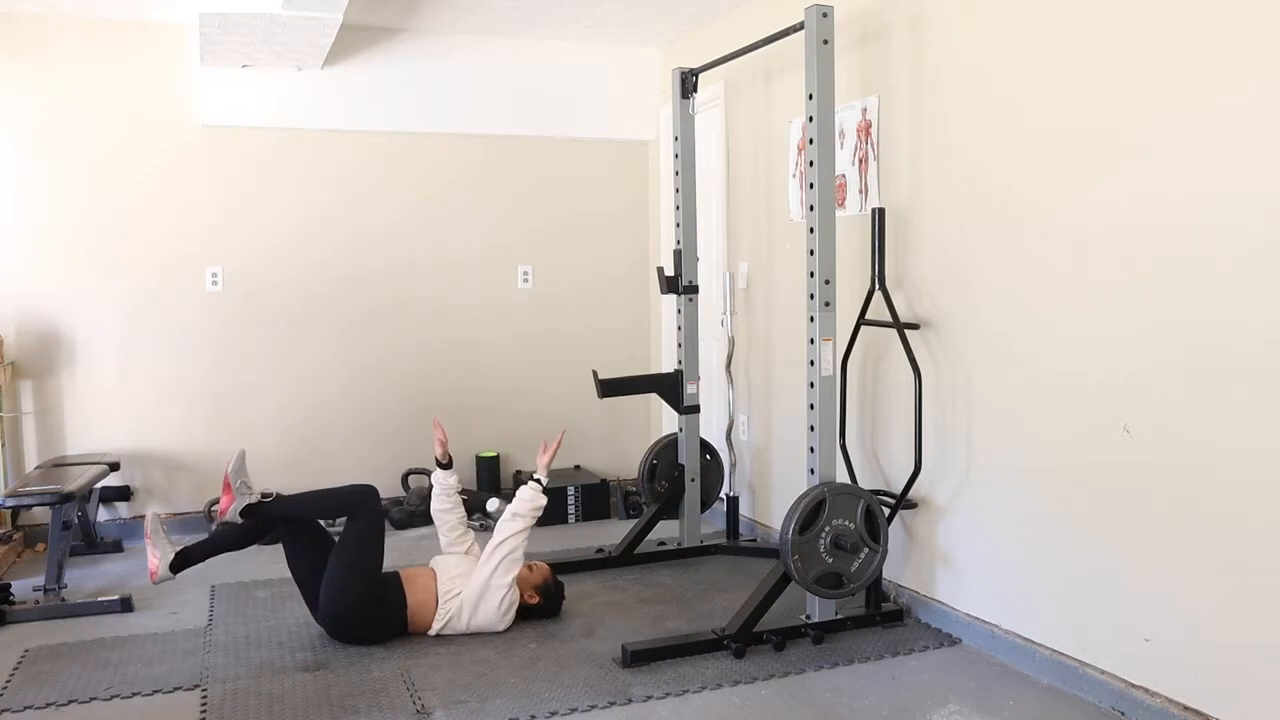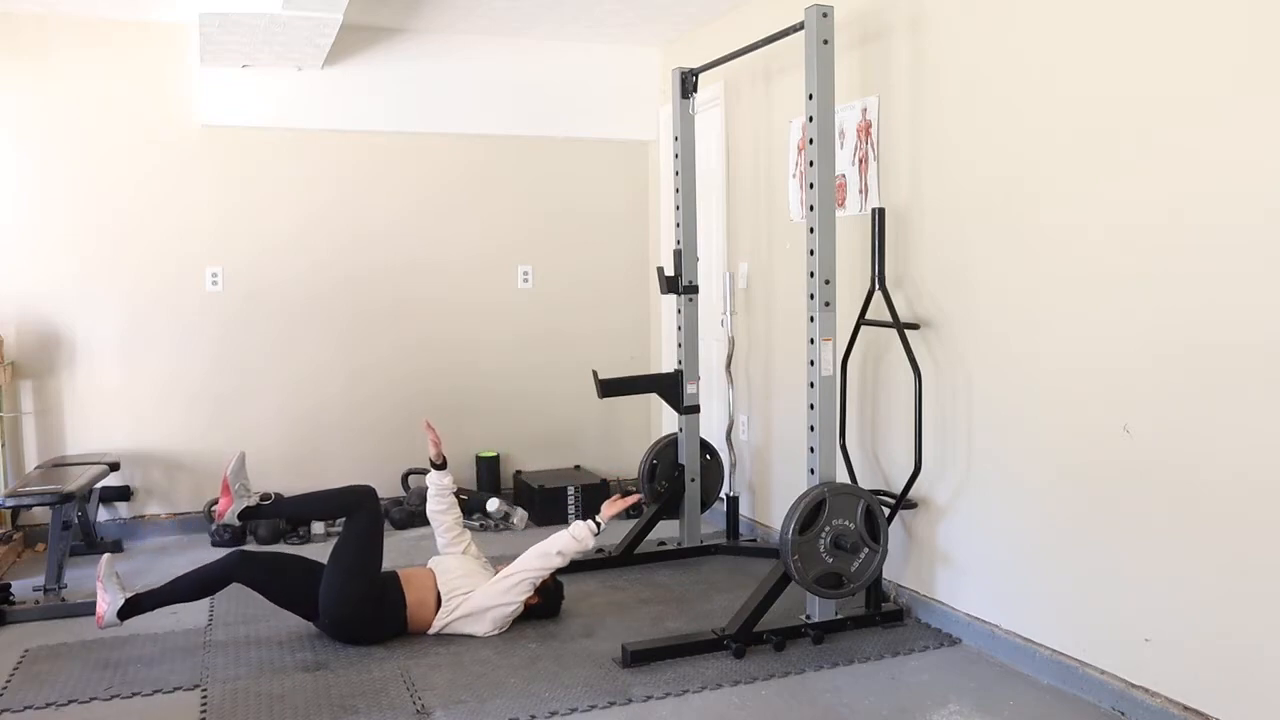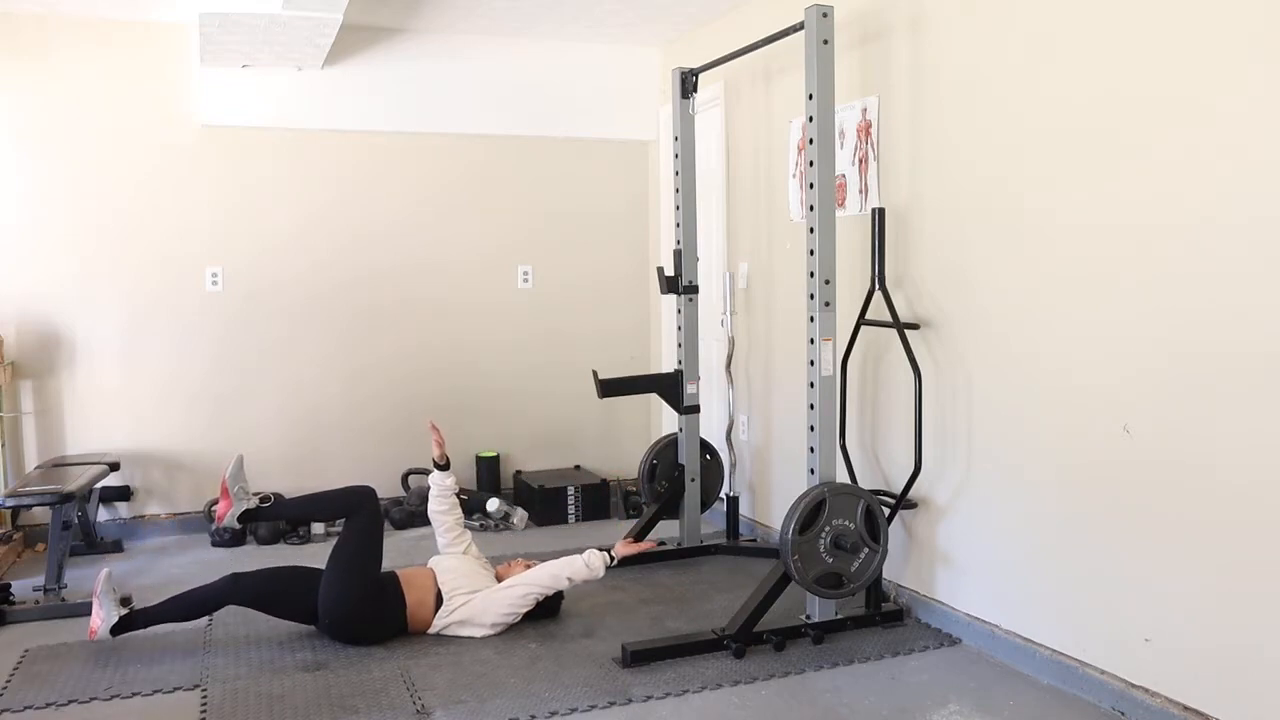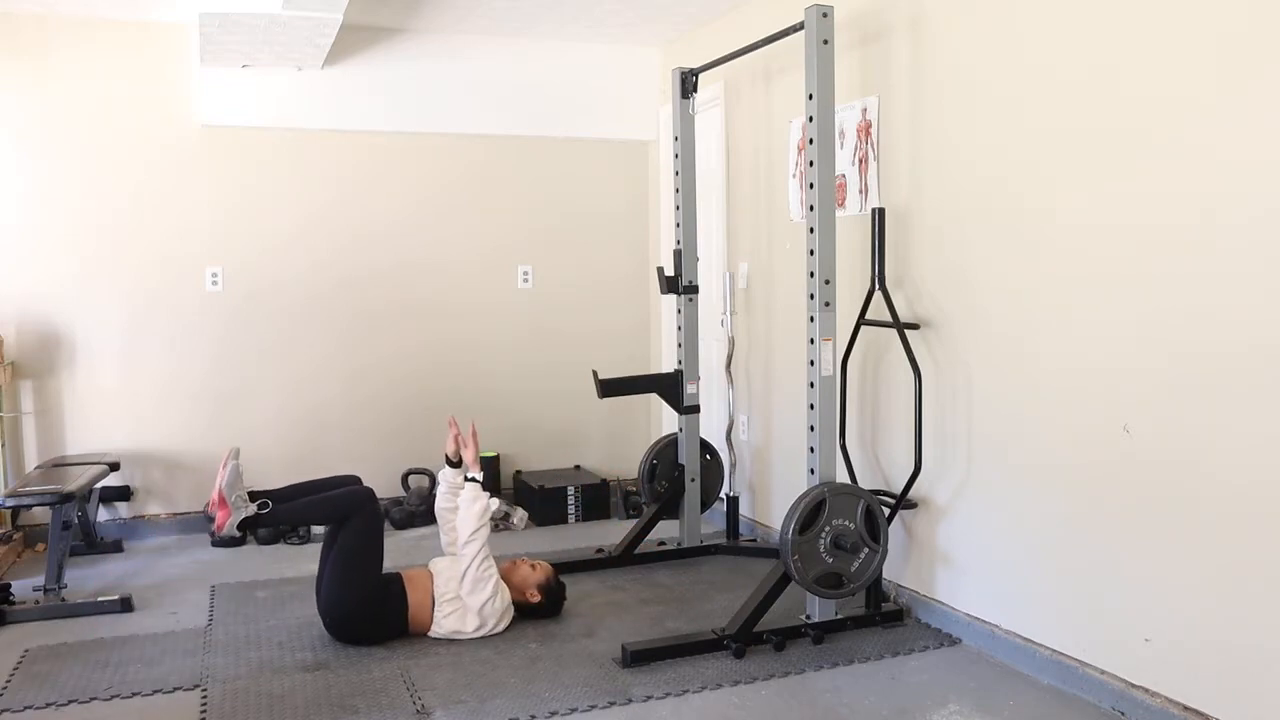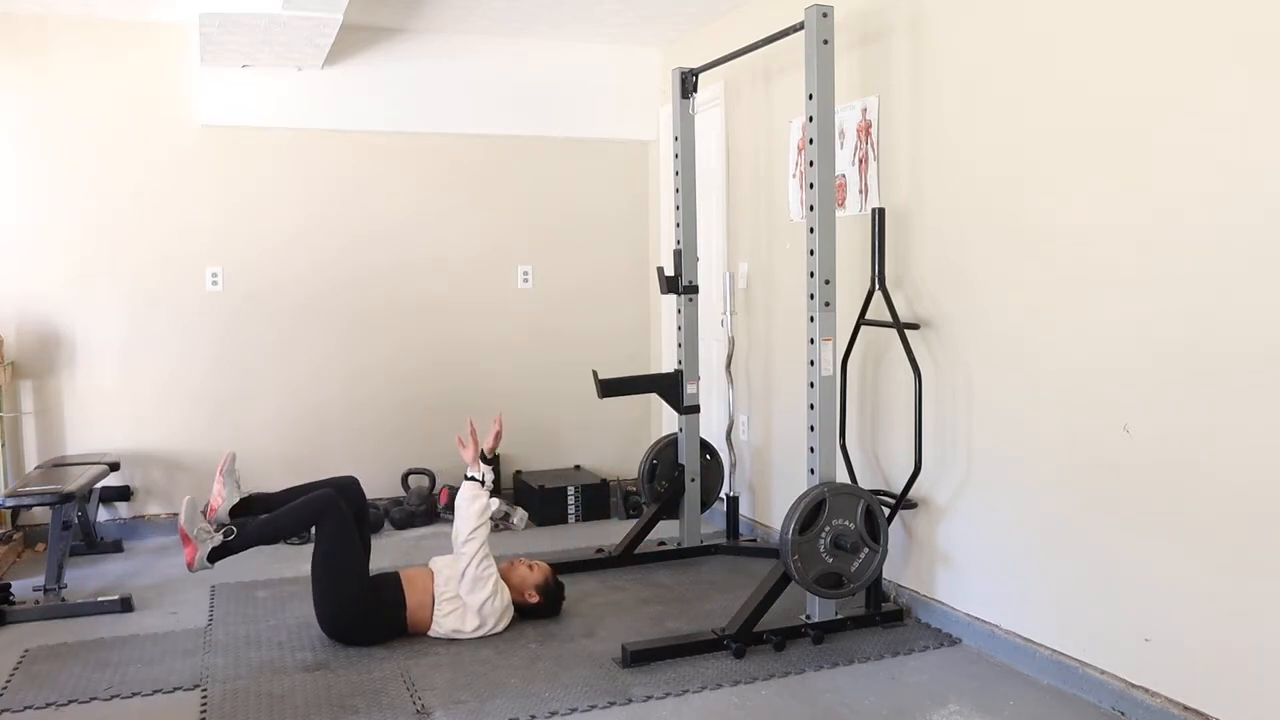
dt=1s
person 1, frame 1
left shoulder: (499, 605)
right shoulder: (476, 570)
left elbow: (511, 534)
right elbow: (453, 526)
left wrist: (538, 478)
right wrist: (445, 463)
left hip: (355, 614)
right hip: (347, 603)
left knee: (365, 497)
right knee: (283, 512)
left ankle: (249, 507)
right ankle: (174, 561)
person 1, frame 2
left shoulder: (500, 607)
right shoulder: (479, 572)
left elbow: (547, 554)
right elbow: (448, 524)
left wrist: (597, 522)
right wrist: (439, 464)
left hip: (359, 615)
right hip: (350, 605)
left knee: (365, 498)
right knee: (240, 562)
left ankle: (250, 506)
right ankle: (126, 607)
person 1, frame 3
left shoulder: (500, 605)
right shoulder: (476, 568)
left elbow: (554, 574)
right elbow: (447, 523)
left wrist: (607, 556)
right wrist: (441, 465)
left hip: (358, 615)
right hip: (348, 605)
left knee: (364, 499)
right knee: (236, 585)
left ankle: (248, 511)
right ankle: (120, 622)
person 1, frame 4
left shoulder: (493, 605)
right shoulder: (483, 578)
left elbow: (472, 540)
right elbow: (454, 528)
left wrist: (474, 473)
right wrist: (454, 463)
left hip: (355, 613)
right hip: (351, 603)
left knee: (362, 500)
right knee: (350, 486)
left ankle: (245, 518)
right ankle: (247, 504)
person 1, frame 5
left shoulder: (494, 605)
right shoulder: (483, 581)
left elbow: (472, 541)
right elbow: (471, 543)
left wrist: (475, 469)
right wrist: (486, 460)
left hip: (355, 616)
right hip: (360, 598)
left knee: (327, 504)
right knee: (347, 488)
left ankle: (214, 548)
right ankle: (236, 506)
